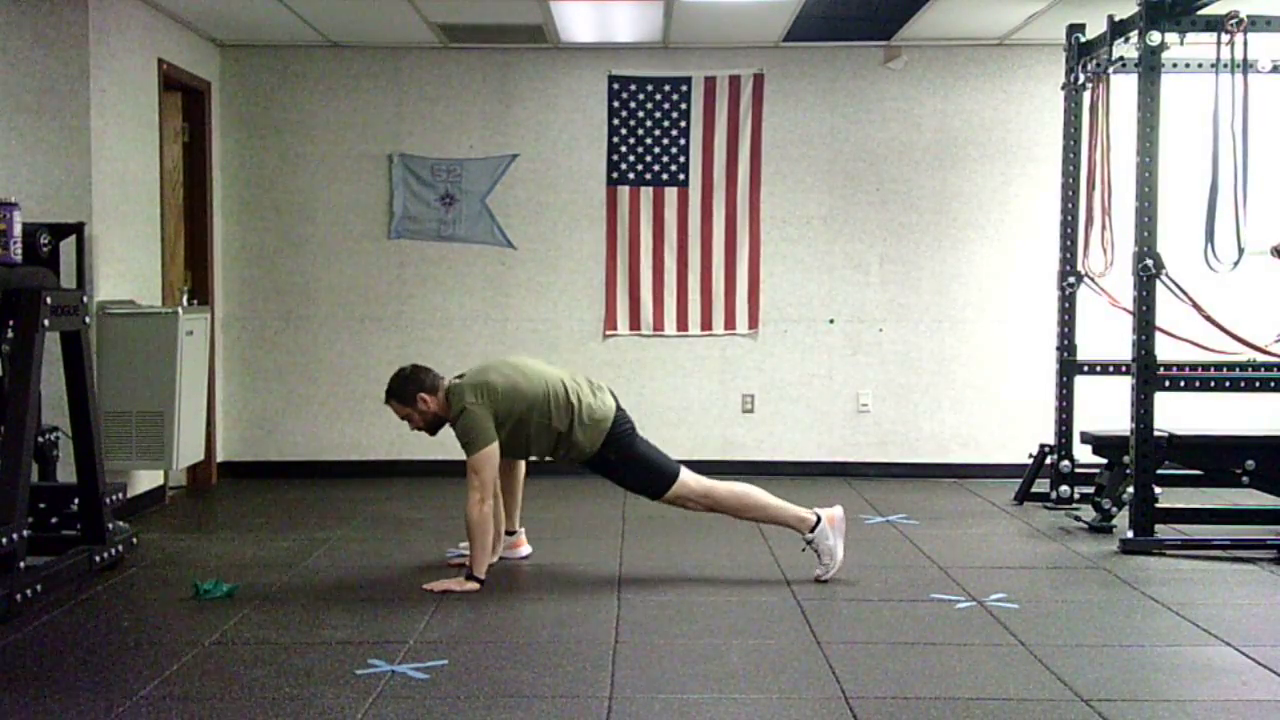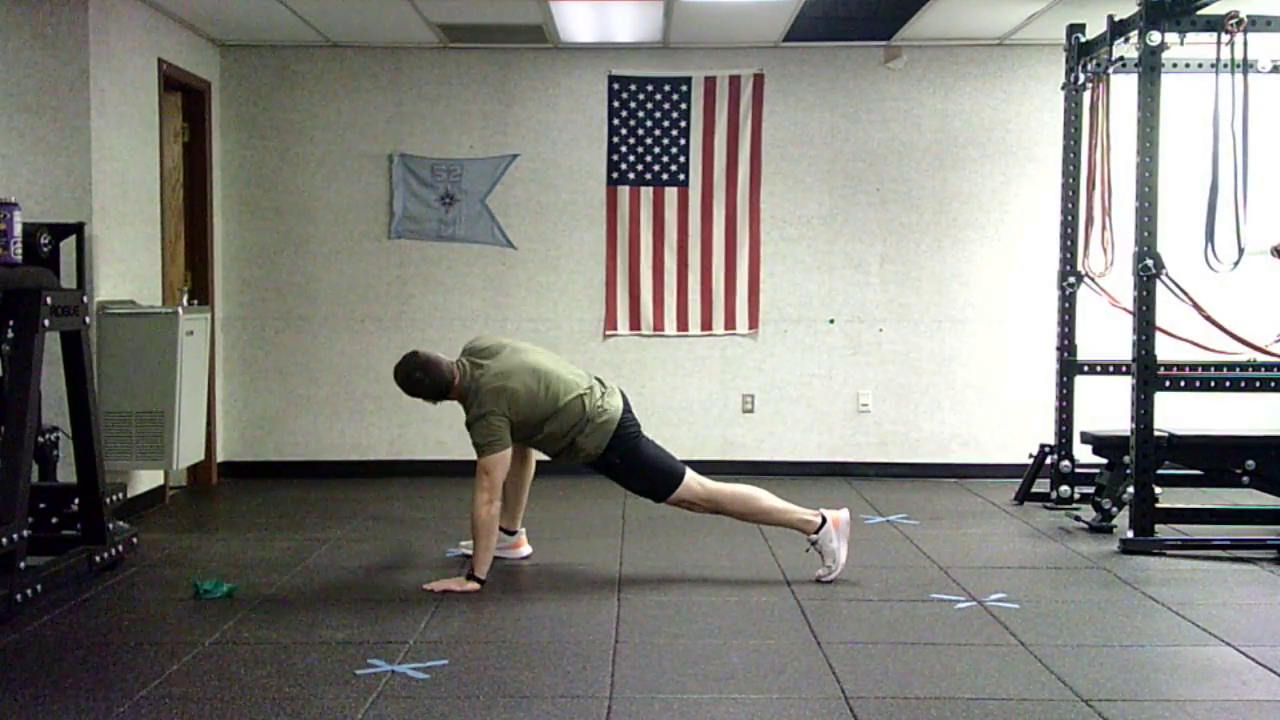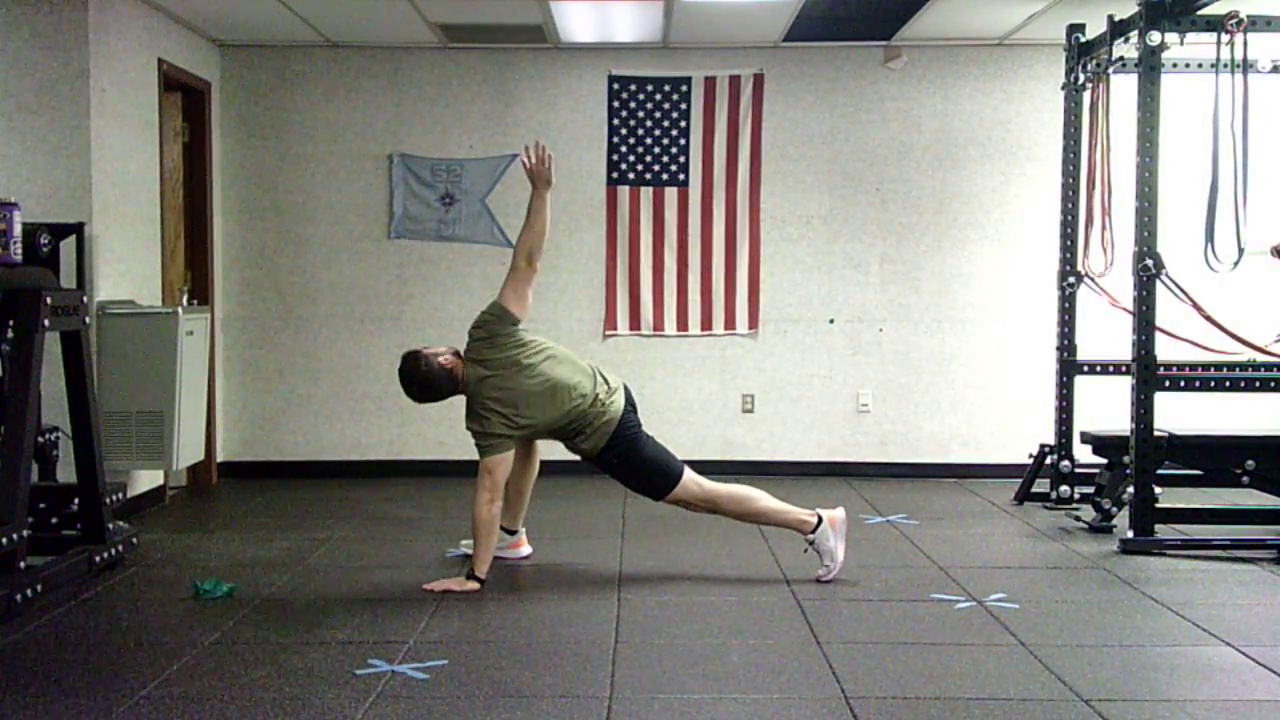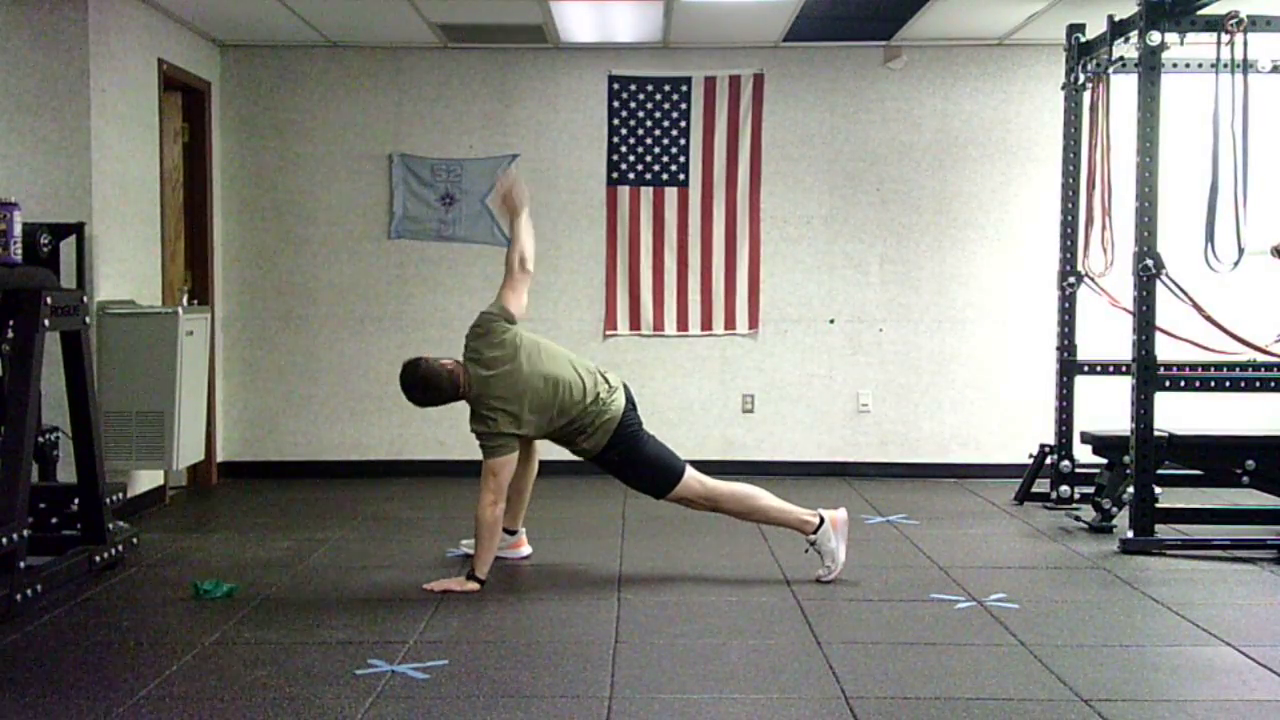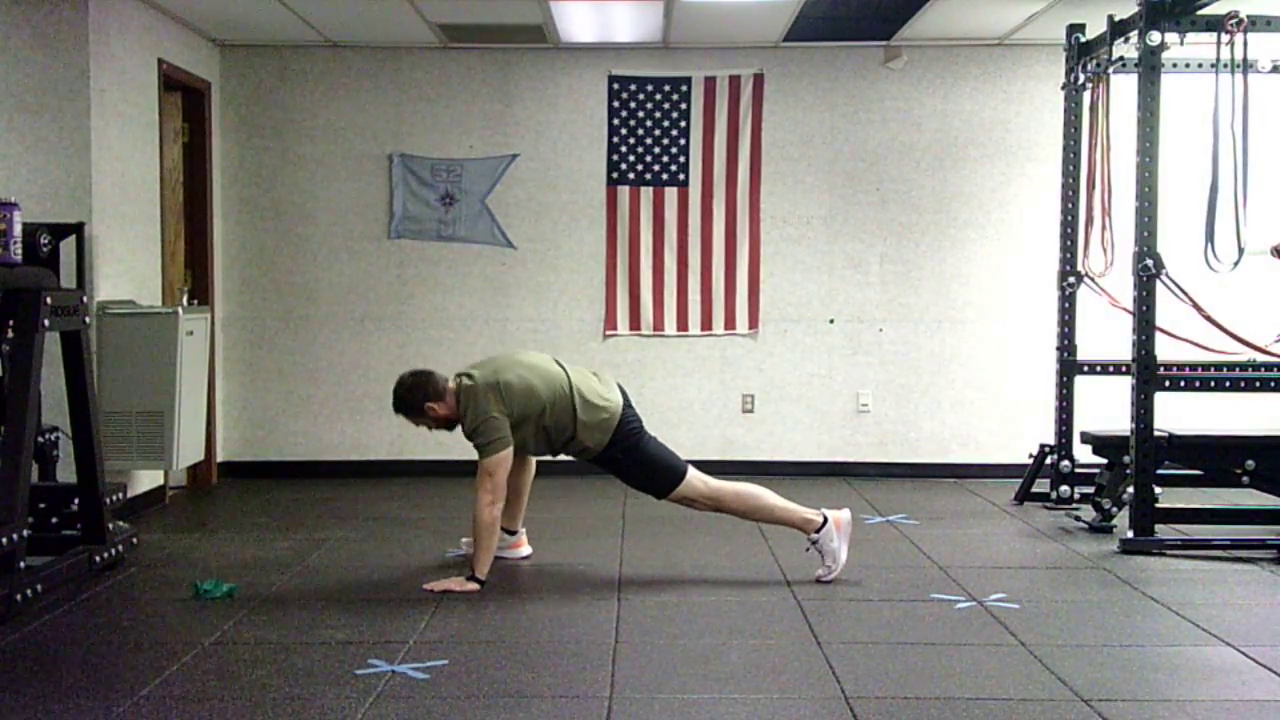
dt=0.4s
person 1, frame 1
left shoulder: (467, 408)
right shoulder: (467, 389)
left elbow: (480, 496)
right elbow: (489, 488)
left wrist: (475, 574)
right wrist: (491, 544)
left hip: (599, 435)
right hip: (591, 409)
left knee: (696, 493)
right knee: (503, 443)
left ankle: (815, 522)
right ankle: (510, 538)
person 1, frame 2
left shoulder: (486, 409)
right shoulder: (476, 352)
left elbow: (488, 494)
left wrist: (475, 576)
left hip: (605, 437)
right hip: (603, 402)
left knee: (702, 495)
left ankle: (819, 524)
right ankle: (511, 536)
person 1, frame 3
left shoulder: (488, 414)
right shoulder: (489, 338)
left elbow: (490, 495)
right elbow: (527, 262)
left wrist: (475, 576)
right wrist: (541, 191)
left hip: (607, 434)
right hip: (606, 392)
left knee: (701, 496)
left ankle: (816, 525)
right ankle: (511, 538)
person 1, frame 4
left shoulder: (491, 414)
right shoulder: (485, 340)
left elbow: (493, 494)
right elbow: (521, 267)
left wrist: (475, 577)
right wrist: (518, 212)
left hip: (607, 433)
right hip: (606, 392)
left knee: (702, 493)
left ankle: (817, 524)
right ankle: (512, 538)
person 1, frame 5
left shoulder: (481, 409)
right shoulder: (470, 378)
left elbow: (490, 494)
right elbow: (497, 475)
left wrist: (475, 576)
right wrist: (496, 527)
left hip: (607, 432)
right hip: (601, 399)
left knee: (703, 493)
left ankle: (820, 523)
right ankle: (512, 537)
